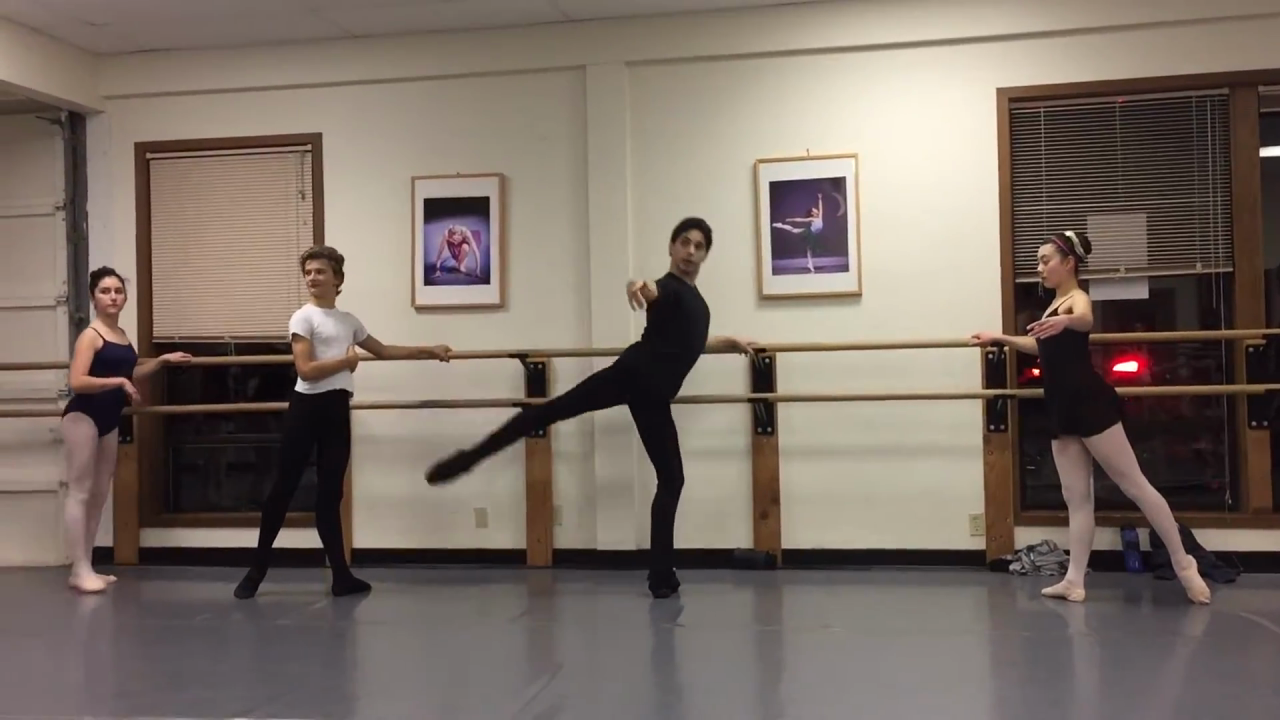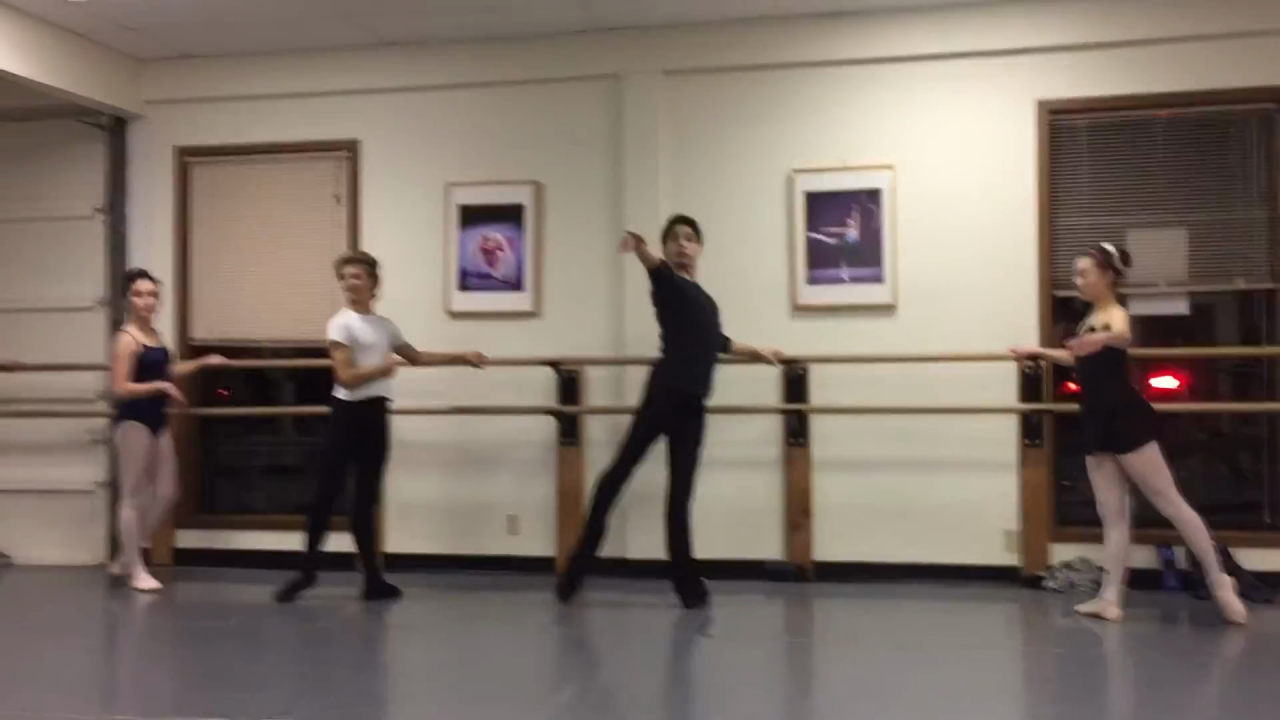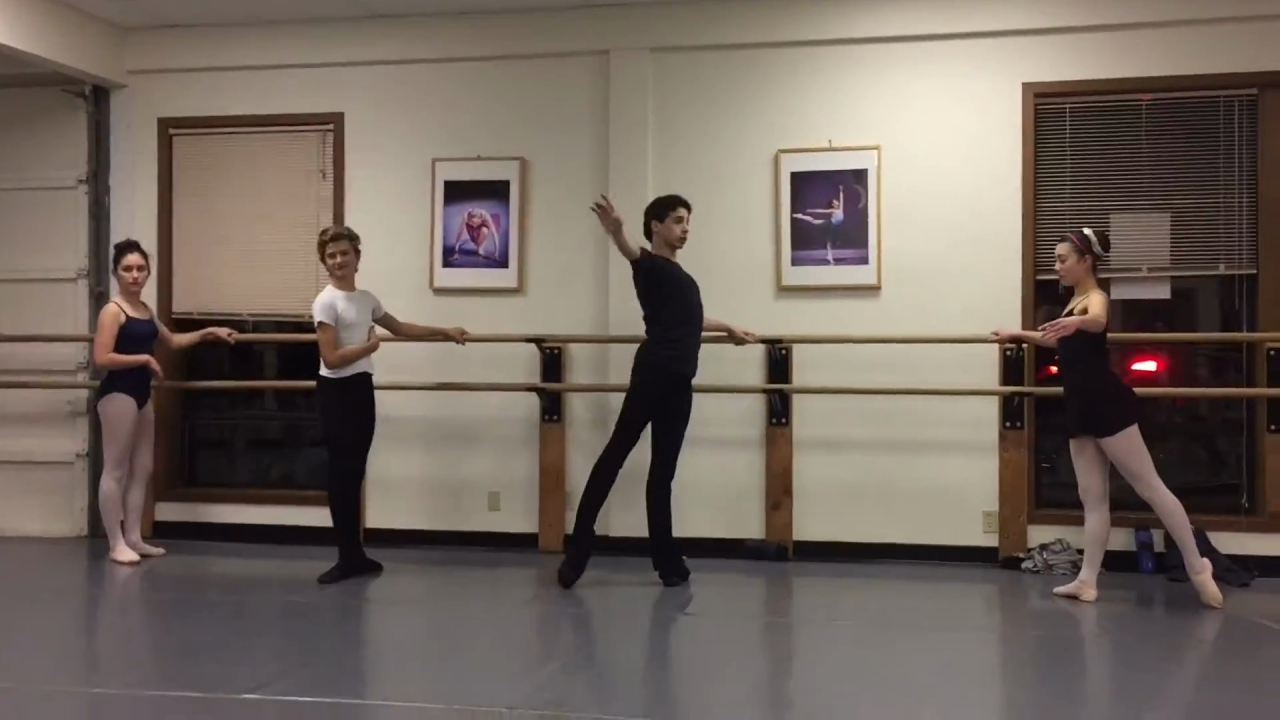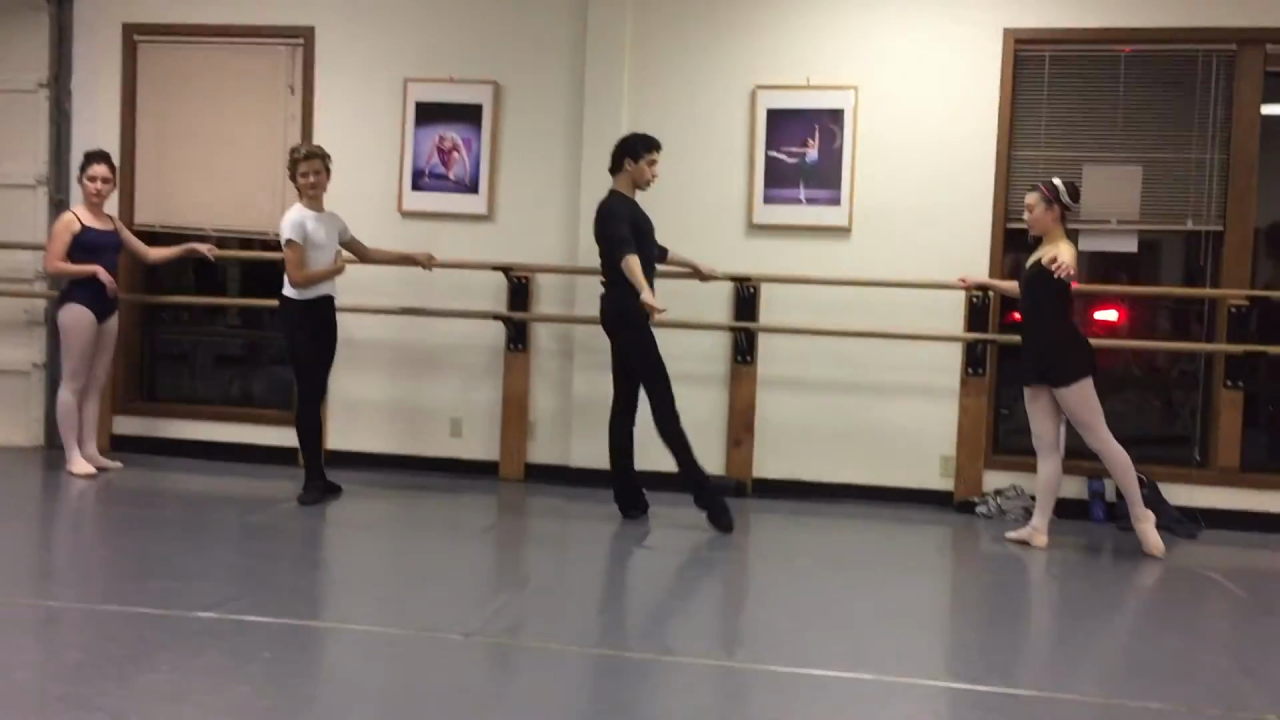
dt=0.4s
person 1, frame 1
left shoulder: (697, 301)
right shoulder: (670, 287)
right elbow: (652, 293)
left wrist: (730, 341)
right wrist: (641, 287)
left hip: (653, 396)
right hip: (631, 376)
left knee: (671, 479)
right knee: (548, 412)
left ankle: (661, 575)
right ankle: (469, 458)
person 1, frame 2
left shoulder: (700, 296)
right shoulder: (668, 283)
left elbow: (713, 340)
right elbow: (654, 265)
left wrist: (755, 351)
right wrist: (642, 250)
left hip: (691, 401)
right hip: (668, 391)
left knee: (681, 490)
right knee: (624, 465)
left ankle: (687, 583)
right ankle: (582, 558)
person 1, frame 3
left shoulder: (676, 273)
right shoulder: (651, 266)
right elbow: (634, 254)
left wrist: (727, 327)
right wrist: (616, 232)
left hip: (678, 382)
right hip: (654, 373)
left knee: (663, 470)
right knee: (616, 452)
left ankle: (666, 560)
right ankle: (579, 546)
person 1, frame 4
left shoulder: (629, 208)
right shoulder: (614, 209)
left elbow: (652, 250)
right elbow: (627, 253)
left wrist: (693, 265)
right wrist: (644, 292)
left hip: (629, 315)
right hip: (625, 315)
left knee: (626, 402)
right knee: (661, 396)
left ankle: (629, 496)
right ankle: (701, 491)
person 2, frame 1
left shoulder: (1077, 298)
right shoulder: (1056, 304)
left elbow: (1086, 321)
right elbow: (1041, 345)
left wrist: (1065, 321)
right wrist: (998, 338)
left hip: (1090, 404)
right hip: (1063, 409)
left knee: (1135, 485)
right knee: (1076, 498)
left ankle: (1183, 563)
right ankle: (1074, 581)
person 2, frame 2
left shoulder: (1115, 314)
right shoulder: (1092, 317)
left elbow: (1124, 337)
right elbow: (1077, 358)
left wrist: (1104, 339)
right wrist: (1035, 352)
left hip: (1126, 420)
right hip: (1099, 424)
left knee: (1170, 503)
right knee: (1111, 516)
left ankle: (1219, 582)
right ankle: (1109, 599)
person 2, frame 3
left shoulder: (1095, 299)
right shoulder: (1075, 301)
left elbow: (1098, 322)
right elbow: (1061, 341)
left wrist: (1077, 322)
right wrist: (1018, 334)
left hip: (1107, 405)
right hip: (1081, 409)
left knee: (1149, 487)
right knee: (1092, 499)
left ankle: (1197, 566)
right ankle: (1087, 581)
person 2, frame 4
left shoulder: (1061, 249)
right shoulder: (1040, 252)
left elbow: (1067, 265)
left wrist: (1067, 267)
right wrist: (983, 282)
left hip: (1065, 355)
right hip: (1039, 358)
left knee: (1099, 439)
right knee: (1045, 447)
left ankle: (1141, 517)
right ankle: (1038, 526)
person 3, frame 1
left shoulder: (349, 320)
right shoulder: (303, 318)
left elbow: (383, 351)
right elbow: (306, 370)
left wrist: (428, 351)
right wrist: (346, 361)
left hip: (337, 409)
right hip: (307, 407)
left knee: (331, 494)
right knee: (284, 487)
left ankle: (341, 576)
right ankle: (258, 568)
person 3, frame 2
left shoulder: (385, 325)
right shoulder: (341, 324)
left elbow: (417, 357)
right elbow: (346, 377)
left wrist: (461, 357)
right wrist: (385, 368)
left hip: (374, 413)
right hip: (347, 412)
left knee: (367, 498)
right knee: (328, 492)
left ankle: (373, 579)
right ankle: (307, 571)
person 3, frame 3
left shoulder: (366, 298)
right shoulder: (326, 302)
left elbow: (400, 328)
right elbow: (331, 358)
left wrist: (445, 331)
right wrist: (370, 345)
left hip: (362, 388)
right hip: (336, 391)
left knee: (355, 473)
right knee: (340, 473)
left ankle: (354, 554)
right ankle: (347, 557)
person 3, frame 4
left shoulder: (333, 220)
right shoulder: (295, 220)
left elbow: (367, 254)
right elbow: (297, 277)
left wrist: (412, 257)
right wrist: (336, 268)
left hip: (324, 309)
right hip: (300, 311)
left knee: (316, 394)
right knee: (309, 393)
left ankle: (316, 477)
right ankle: (315, 477)
person 4, frame 1
left shoulder: (122, 337)
right shoulder: (90, 335)
right elbow: (76, 381)
left wrist: (164, 360)
right wrist: (119, 382)
left hip: (109, 422)
right hip: (83, 416)
left knee: (99, 495)
right knee: (80, 492)
left ankle: (81, 571)
right ankle: (82, 568)
person 4, frame 2
left shoulder: (154, 335)
right shoulder: (127, 340)
right elbow: (121, 389)
left wrist: (202, 363)
right wrist: (163, 387)
left hip: (156, 421)
right hip: (133, 422)
left knee: (166, 494)
right knee: (134, 498)
left ankle: (125, 559)
right ankle: (136, 571)
person 4, frame 3
left shoulder: (145, 309)
right shoulder: (112, 311)
left elbow: (170, 341)
right elbow: (101, 358)
left wrist: (208, 332)
right wrist: (145, 359)
left hip: (141, 394)
right hip: (118, 394)
left knee: (143, 469)
right knee: (115, 470)
left ankle: (133, 538)
right ankle: (116, 544)
person 4, frame 4
left shoulder: (113, 224)
right shoulder: (69, 220)
left elbow: (149, 255)
right elbow: (51, 265)
left wrist: (188, 248)
right wrist: (94, 269)
left hip: (107, 307)
right hip: (78, 304)
left knee: (96, 382)
right knee: (73, 382)
left ankle: (90, 451)
right ankle: (72, 456)
